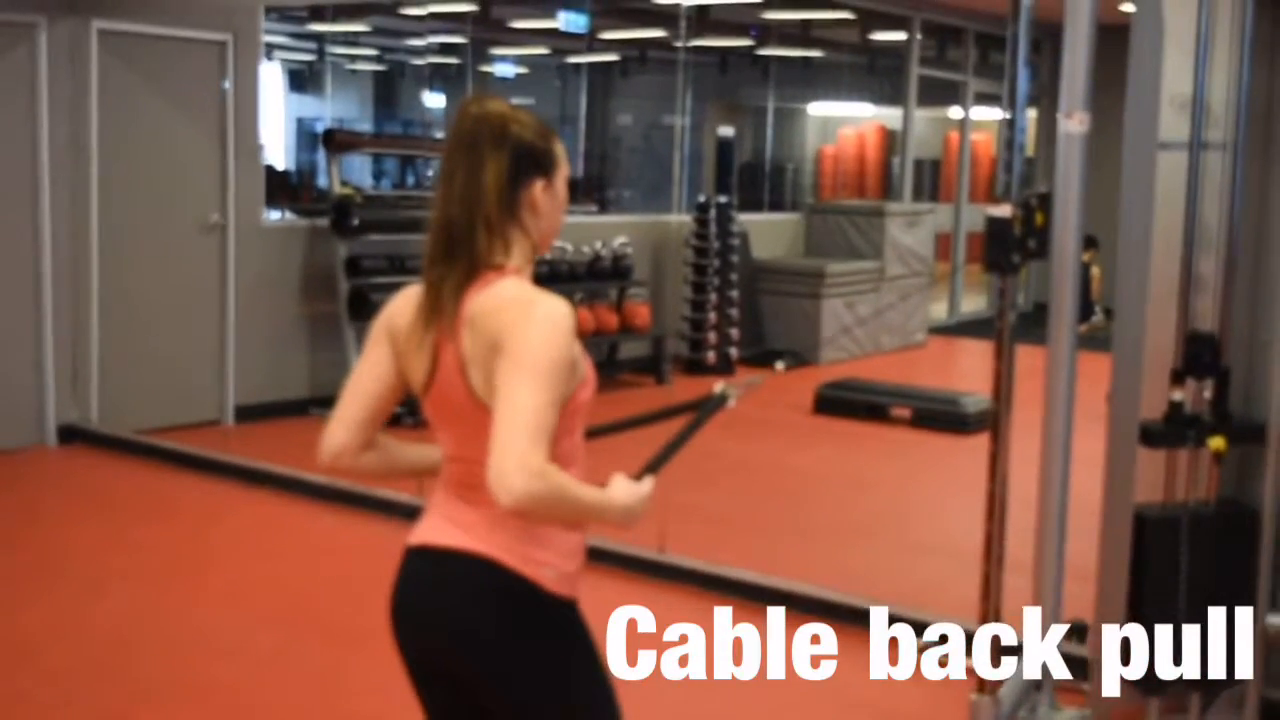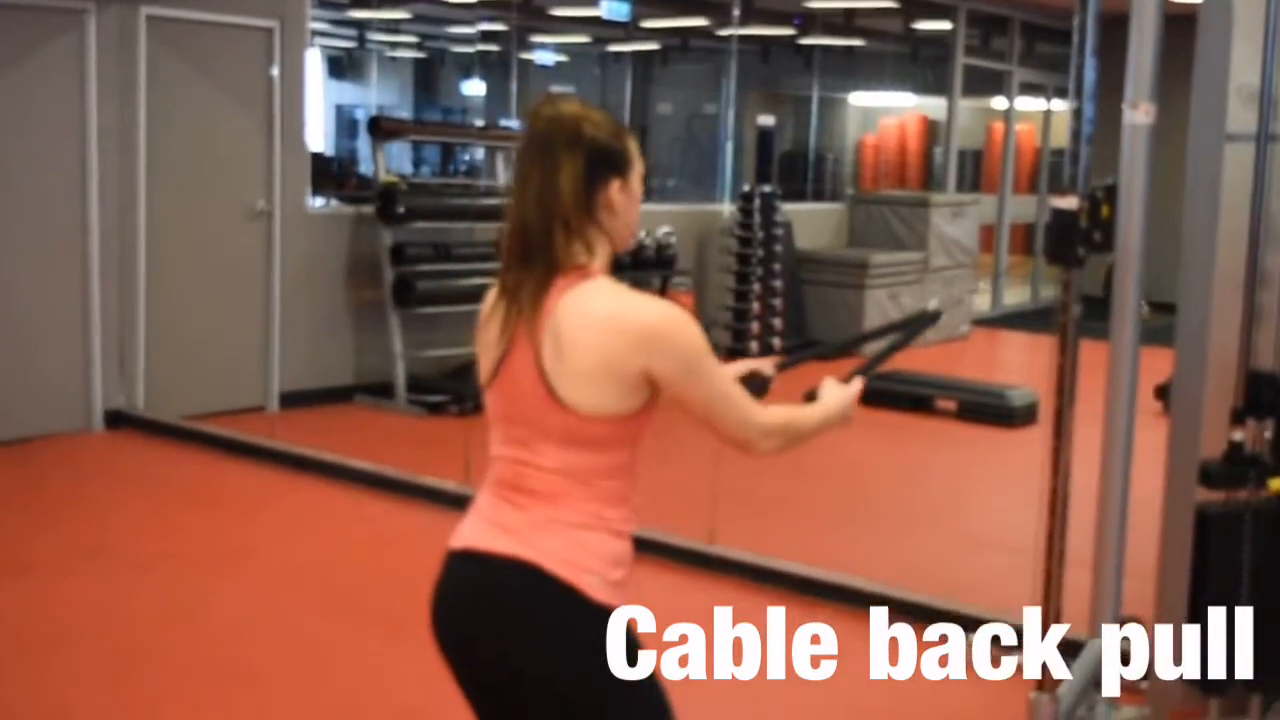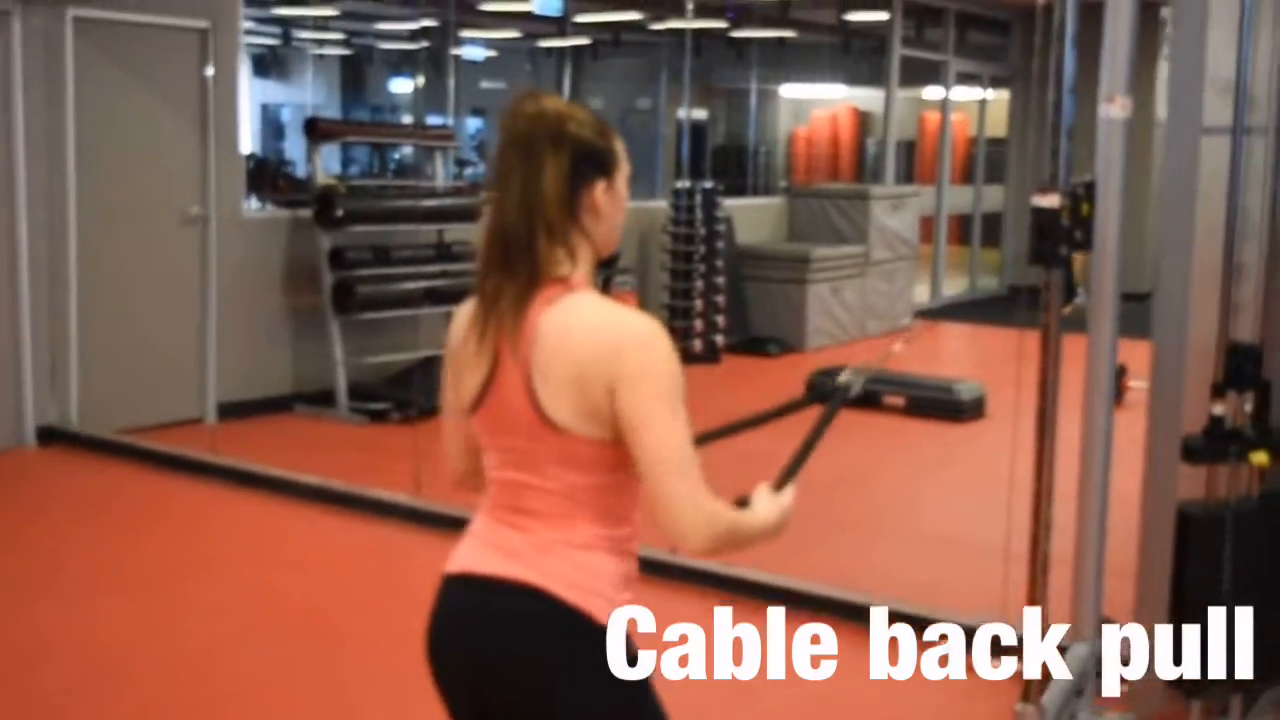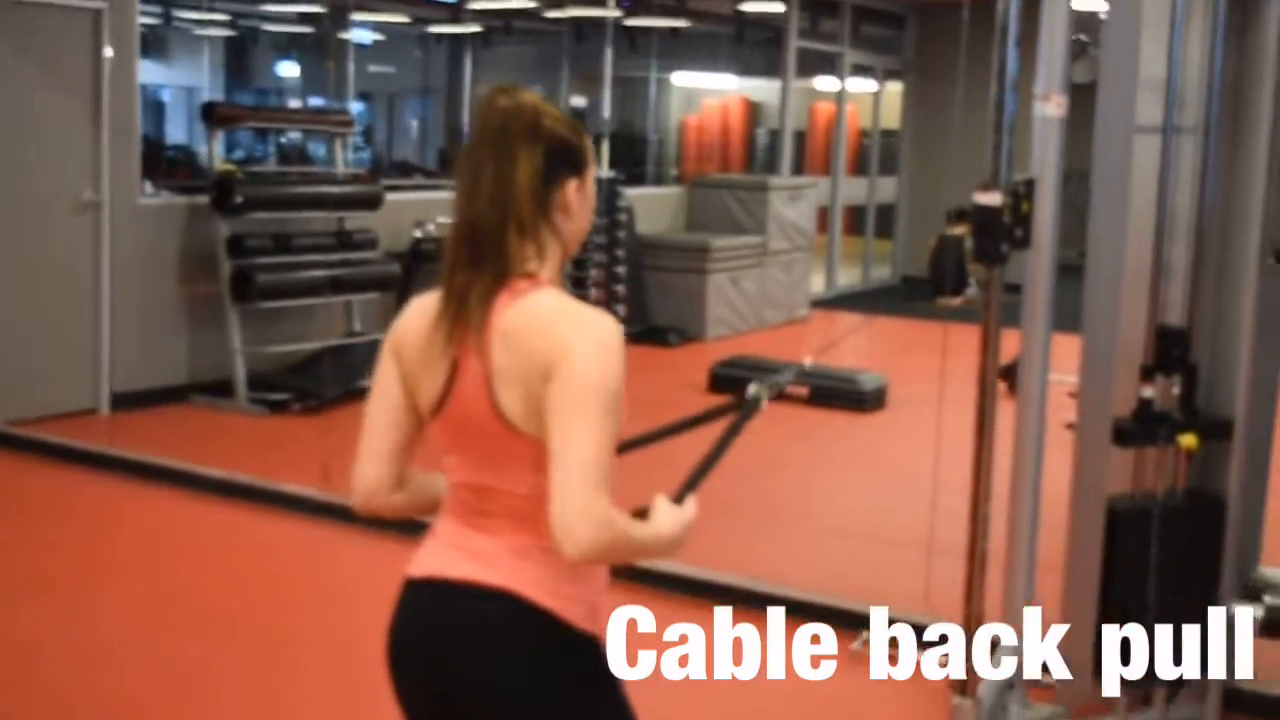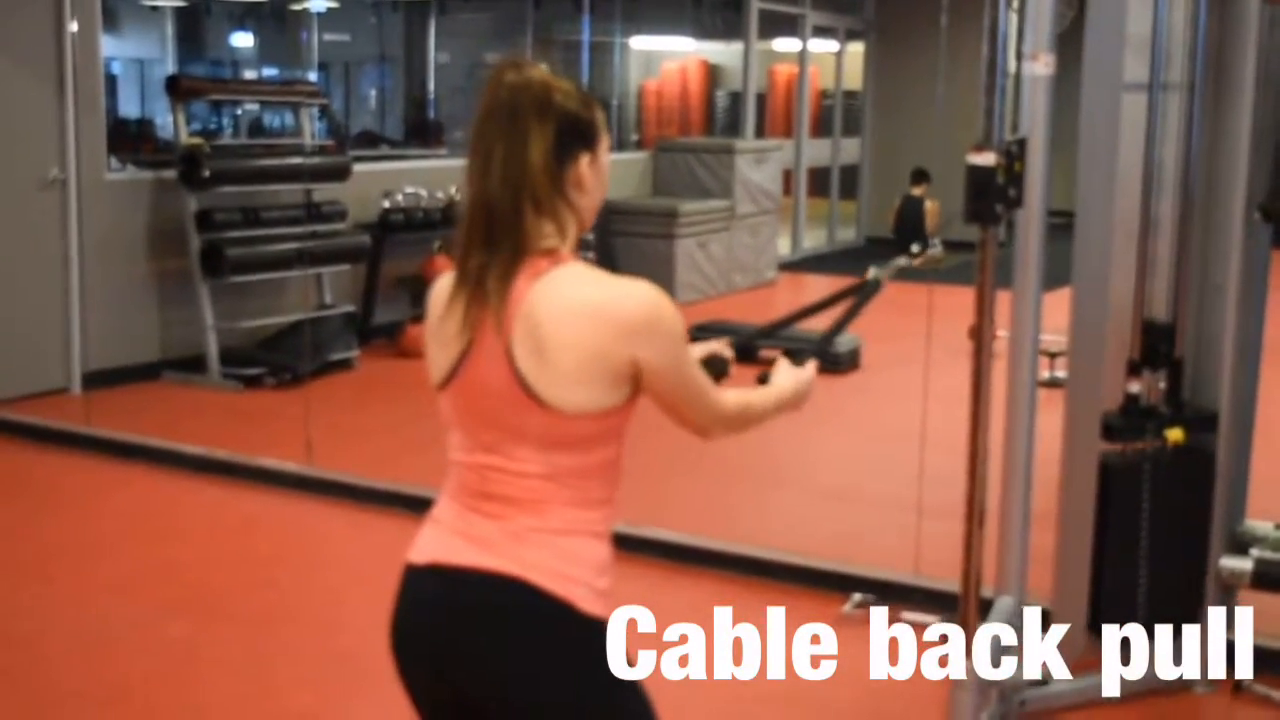
dt=1s
person 1, frame 1
left shoulder: (409, 311)
right shoulder: (537, 315)
left elbow: (341, 447)
right elbow: (520, 483)
right wrist: (616, 504)
left hip: (424, 586)
right hip: (512, 599)
person 1, frame 2
left shoulder: (501, 305)
right shoulder: (643, 321)
right elbow: (757, 434)
left wrist: (708, 378)
right wrist: (830, 408)
left hip: (465, 589)
right hip: (555, 604)
person 1, frame 3
left shoulder: (472, 323)
right shoulder: (624, 336)
right elbow: (694, 529)
right wrist: (764, 516)
left hip: (460, 615)
right hip: (561, 632)
person 1, frame 4
left shoulder: (419, 322)
right shoulder: (579, 332)
left elbow: (374, 490)
right elbow: (582, 532)
right wrist: (662, 532)
left hip: (421, 624)
right hip: (531, 638)
person 1, frame 5
left shoulder: (448, 295)
right shoulder: (625, 307)
right elbow: (709, 419)
left wrist: (671, 363)
right wrist: (782, 393)
left hip: (426, 604)
right hip: (538, 620)
